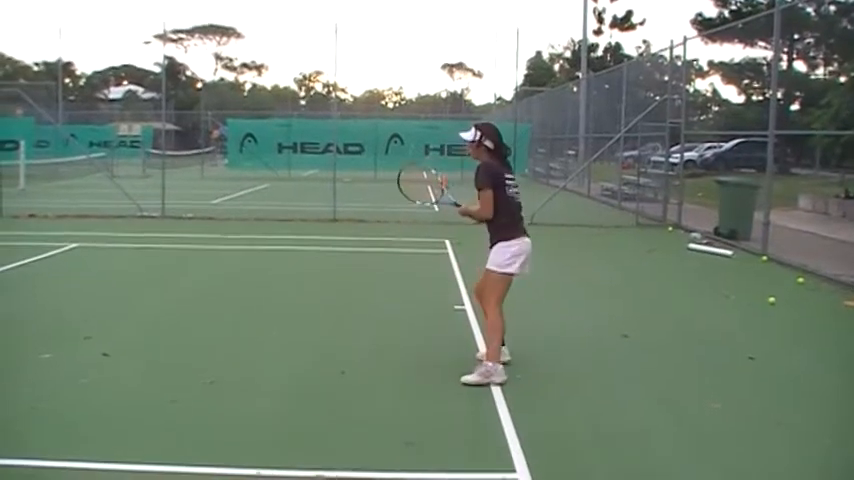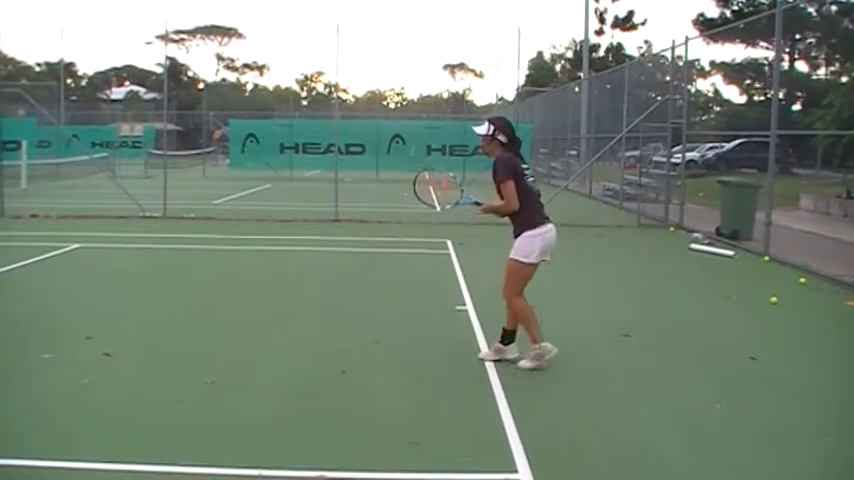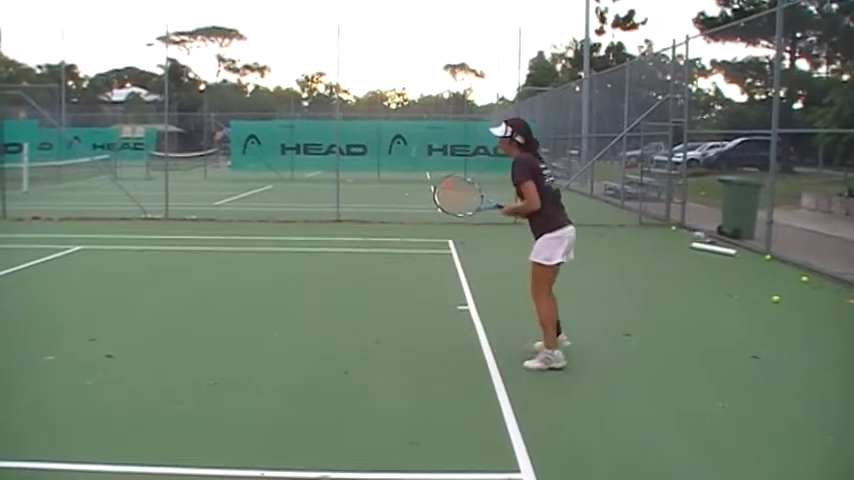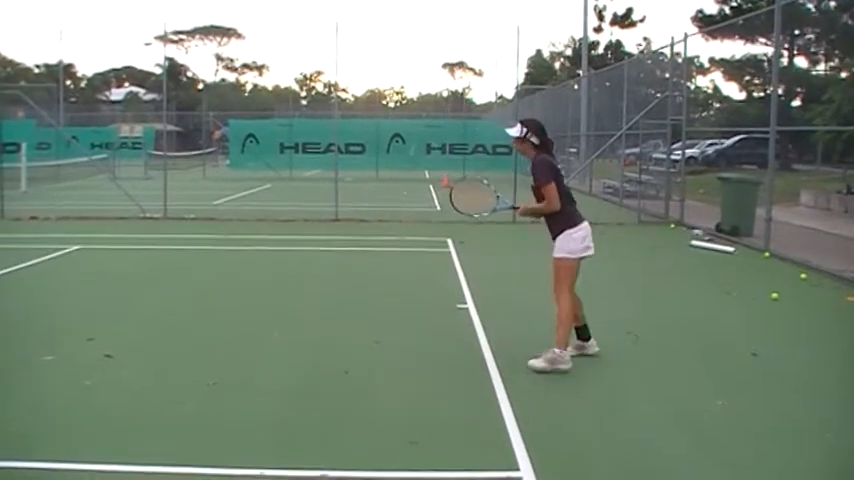
dt=0.2s
person 1, frame 1
left shoulder: (485, 168)
right shoulder: (502, 167)
left elbow: (486, 213)
left wrist: (467, 211)
right wrist: (473, 211)
left hip: (509, 244)
right hip: (514, 241)
left knee: (491, 306)
right knee: (481, 293)
left ankle: (493, 367)
right ankle: (497, 349)
person 1, frame 2
left shoulder: (502, 162)
right shoulder: (515, 159)
left elbow: (512, 205)
left wrist: (489, 208)
right wrist: (495, 208)
left hip: (532, 234)
right hip: (541, 229)
left knee: (511, 293)
right knee: (514, 292)
left ankle: (540, 347)
right ankle: (504, 346)
person 1, frame 3
left shoulder: (521, 163)
right shoulder: (534, 160)
left elbow: (533, 204)
left wrist: (512, 209)
right wrist: (516, 209)
left hip: (551, 235)
right hip: (560, 230)
left knee: (539, 296)
right knee: (543, 292)
left ankle: (552, 354)
right ankle: (555, 338)
person 1, frame 4
left shoulder: (540, 163)
right shoulder: (543, 161)
left elbow: (554, 205)
left wrist: (528, 209)
right wrist: (533, 210)
left hip: (570, 233)
right hip: (571, 230)
left knee: (561, 293)
right knee: (566, 290)
left ankle: (558, 353)
right ankle: (585, 341)
